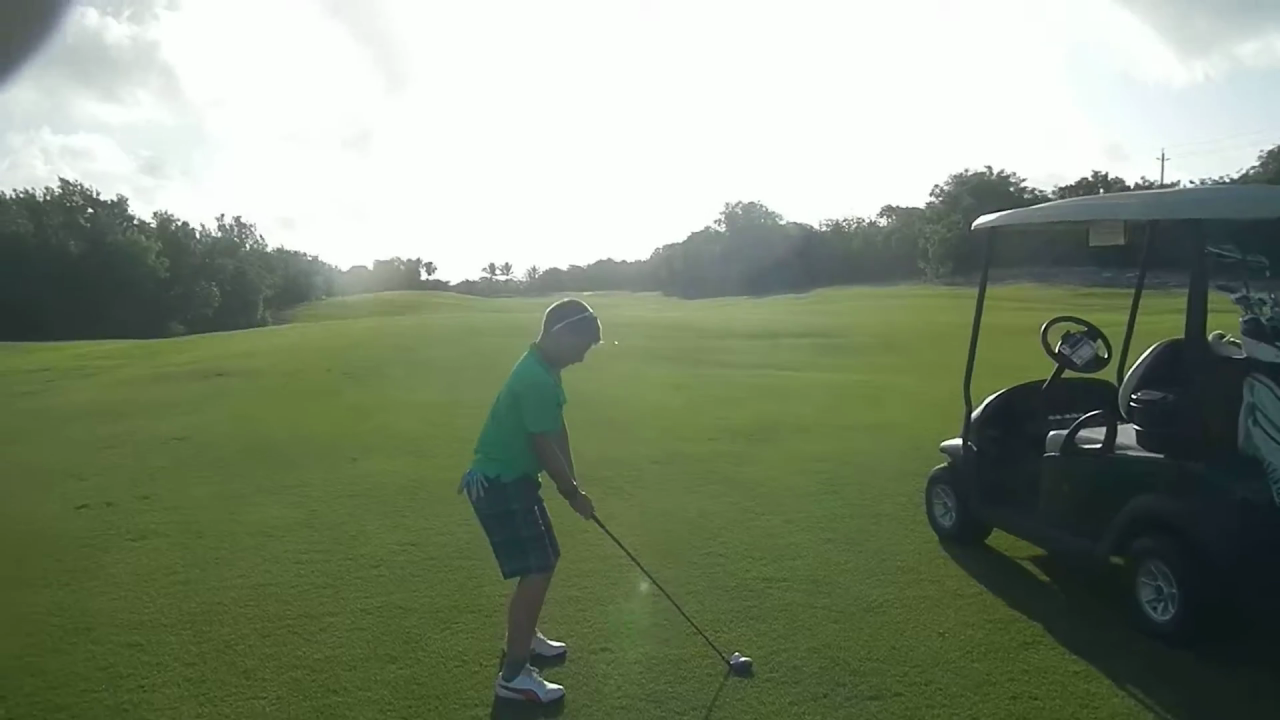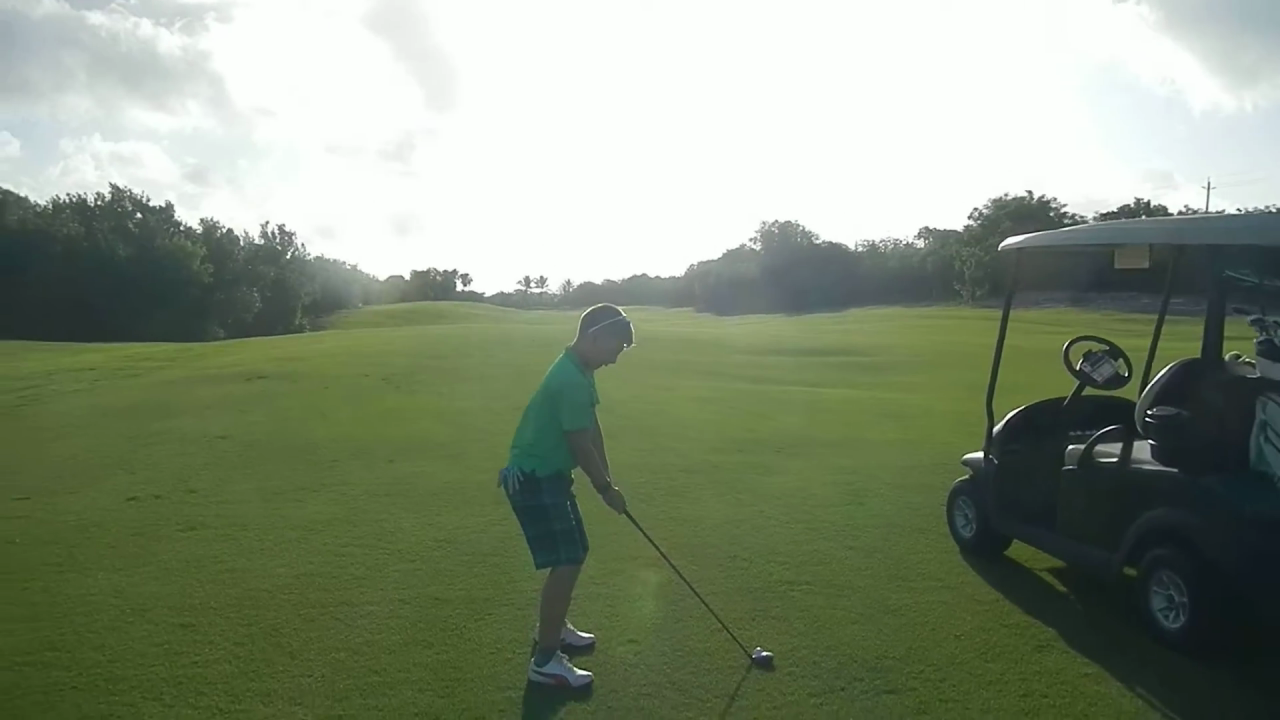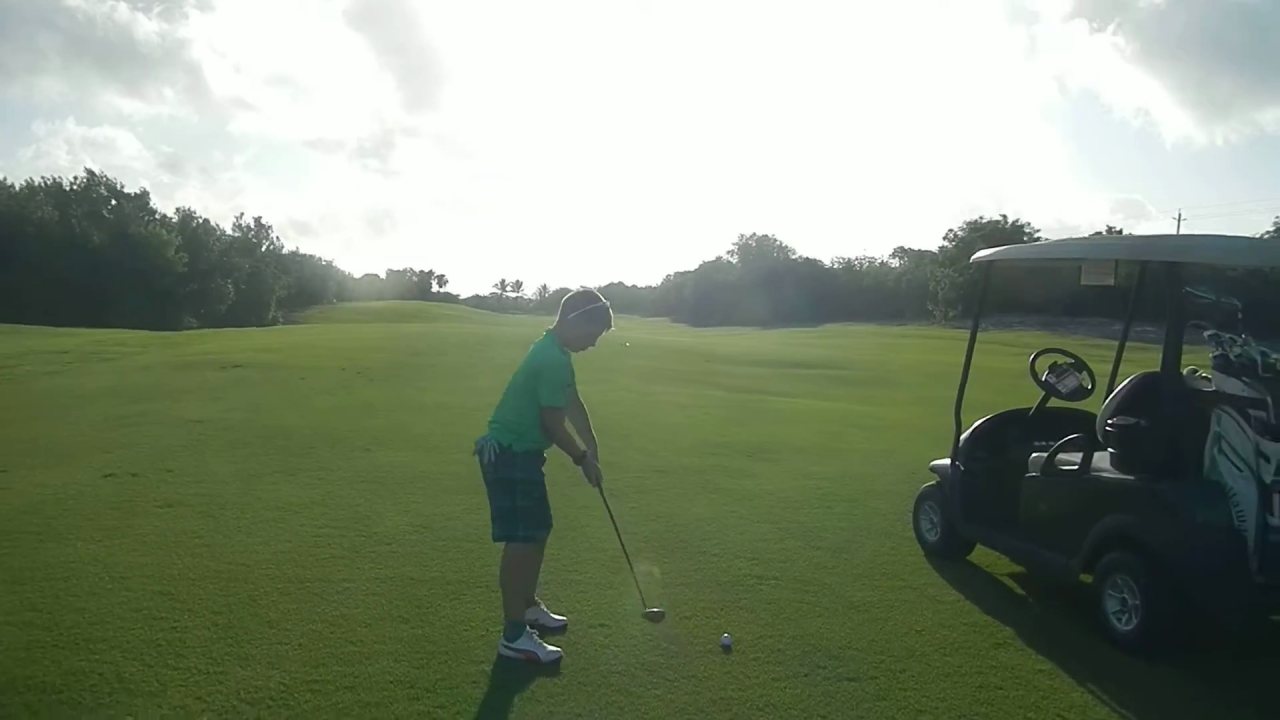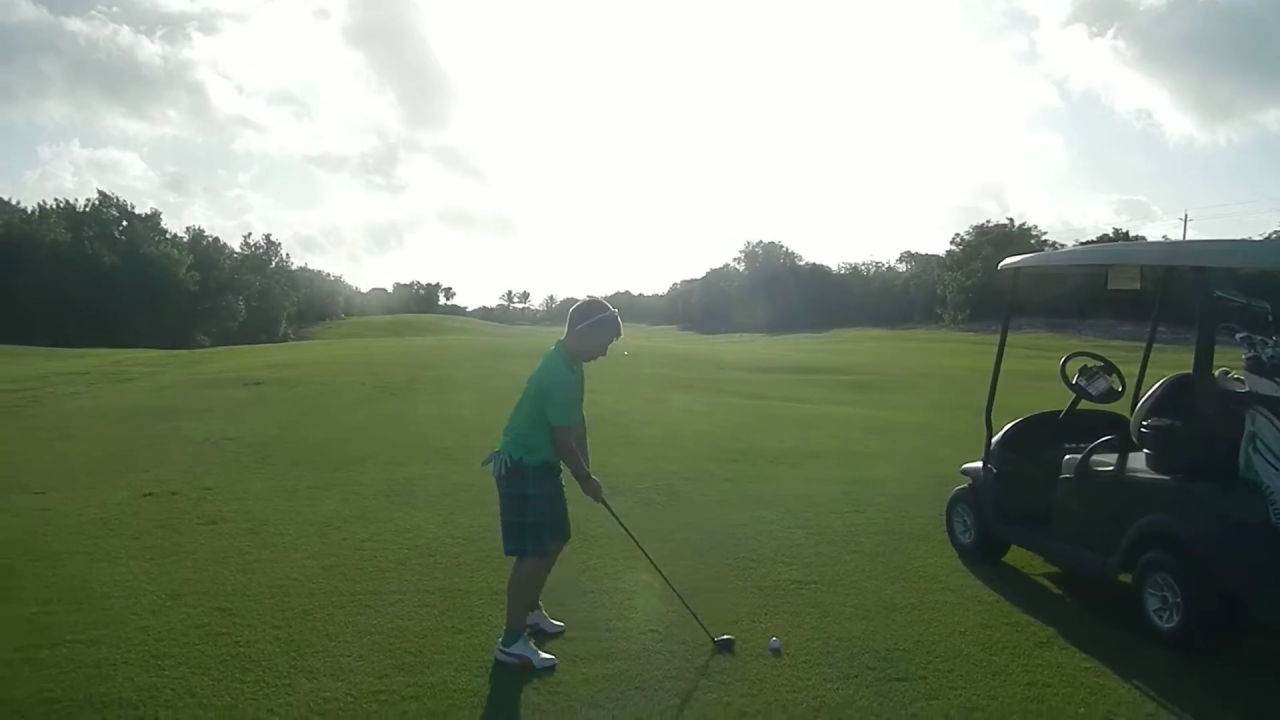
dt=0.5s
person 1, frame 1
left shoulder: (544, 370)
right shoulder: (534, 380)
left elbow: (558, 430)
right elbow: (544, 446)
left wrist: (573, 483)
right wrist: (572, 493)
left hip: (514, 478)
right hip: (498, 484)
left knee: (545, 559)
right knee: (535, 570)
left ankle: (524, 635)
right ankle: (513, 674)
person 1, frame 2
left shoulder: (579, 371)
right shoulder: (569, 380)
left elbow: (592, 428)
right elbow: (579, 443)
left wrist: (607, 479)
right wrist: (605, 488)
left hip: (548, 473)
right hip: (534, 479)
left knee: (573, 554)
right knee: (566, 562)
left ankle: (554, 626)
right ankle: (545, 659)
person 1, frame 3
left shoulder: (556, 353)
right shoulder: (552, 359)
left elbow: (575, 406)
right elbow: (552, 421)
left wrist: (593, 452)
right wrist: (583, 459)
left hip: (521, 451)
right hip: (509, 454)
left knee: (537, 532)
right knee: (521, 539)
left ankle: (525, 604)
right ankle: (515, 632)
person 1, frame 4
left shoulder: (568, 365)
right shoulder: (560, 377)
left elbow: (577, 421)
right elbow: (563, 439)
left wrist: (586, 465)
right wrist: (585, 479)
left hip: (539, 464)
right hip: (524, 468)
left knee: (554, 540)
right knee: (532, 553)
left ankle: (531, 611)
right ankle: (512, 641)
